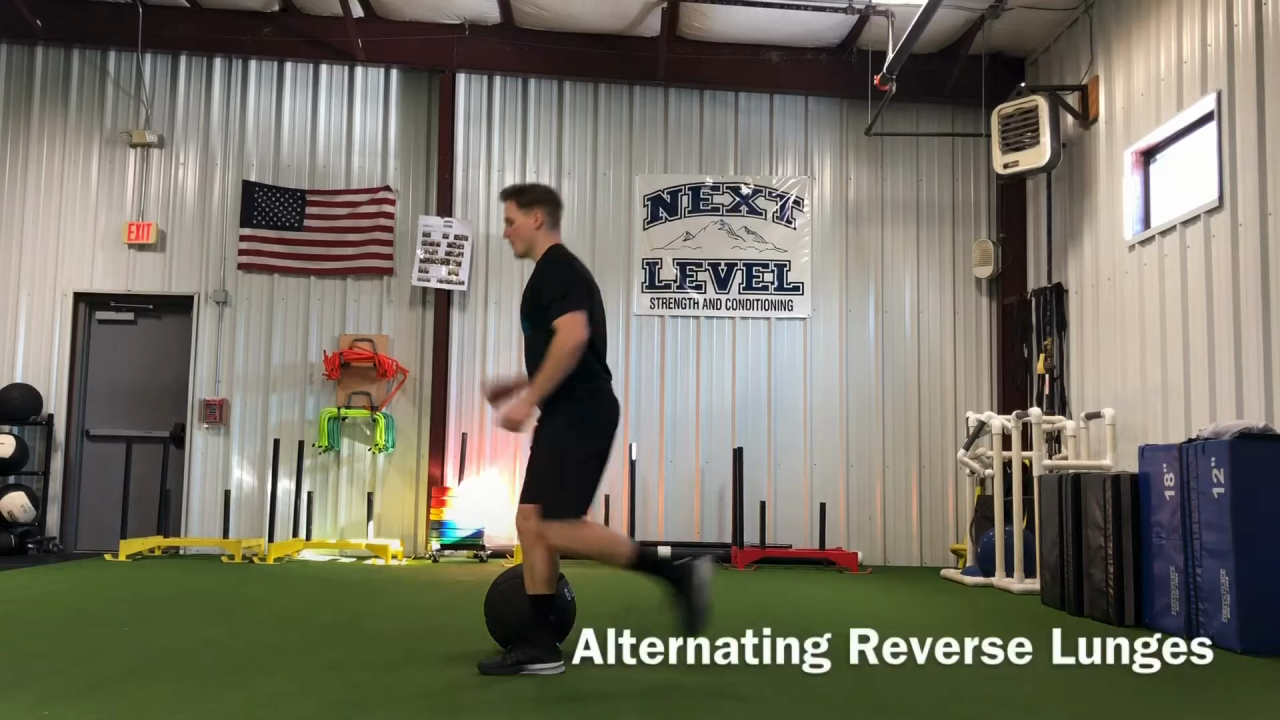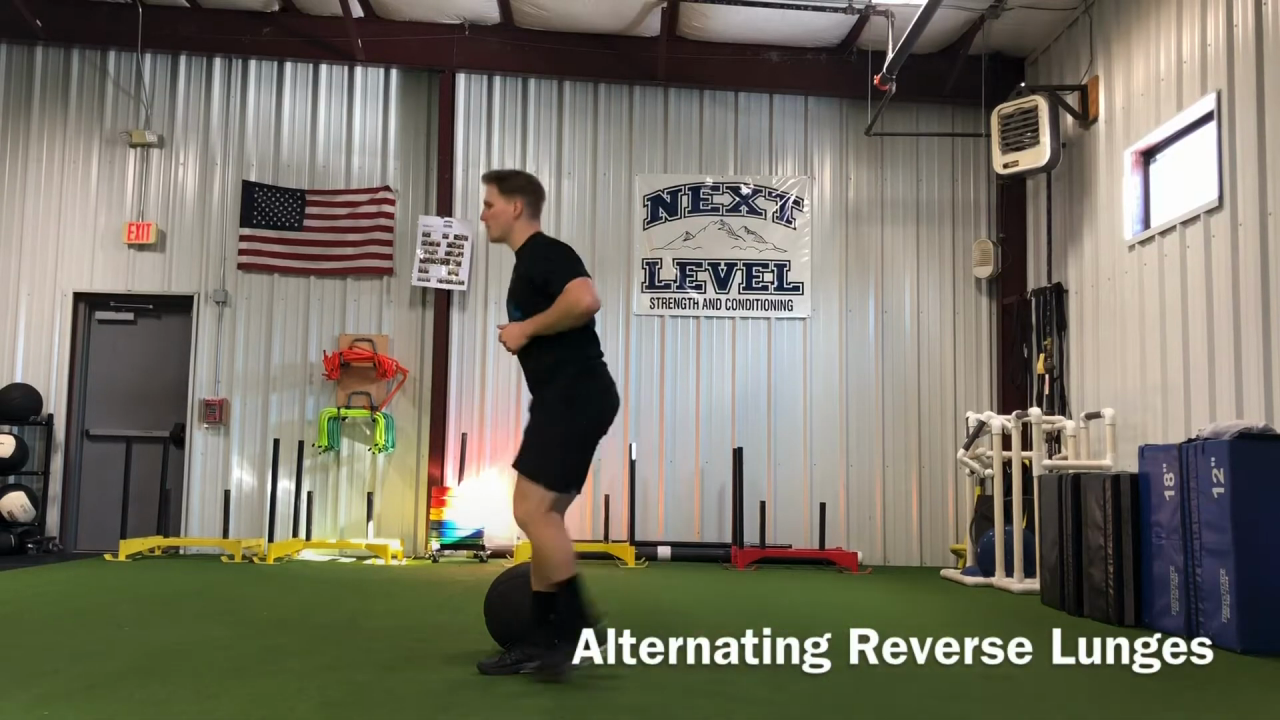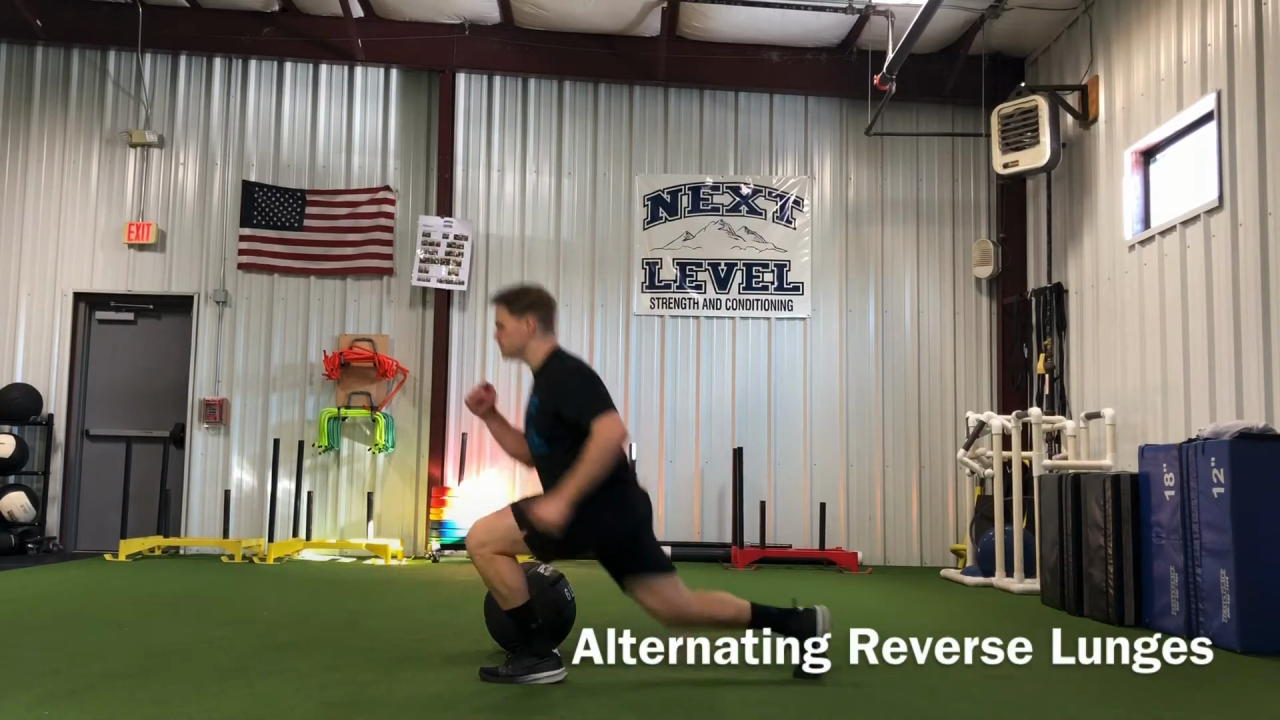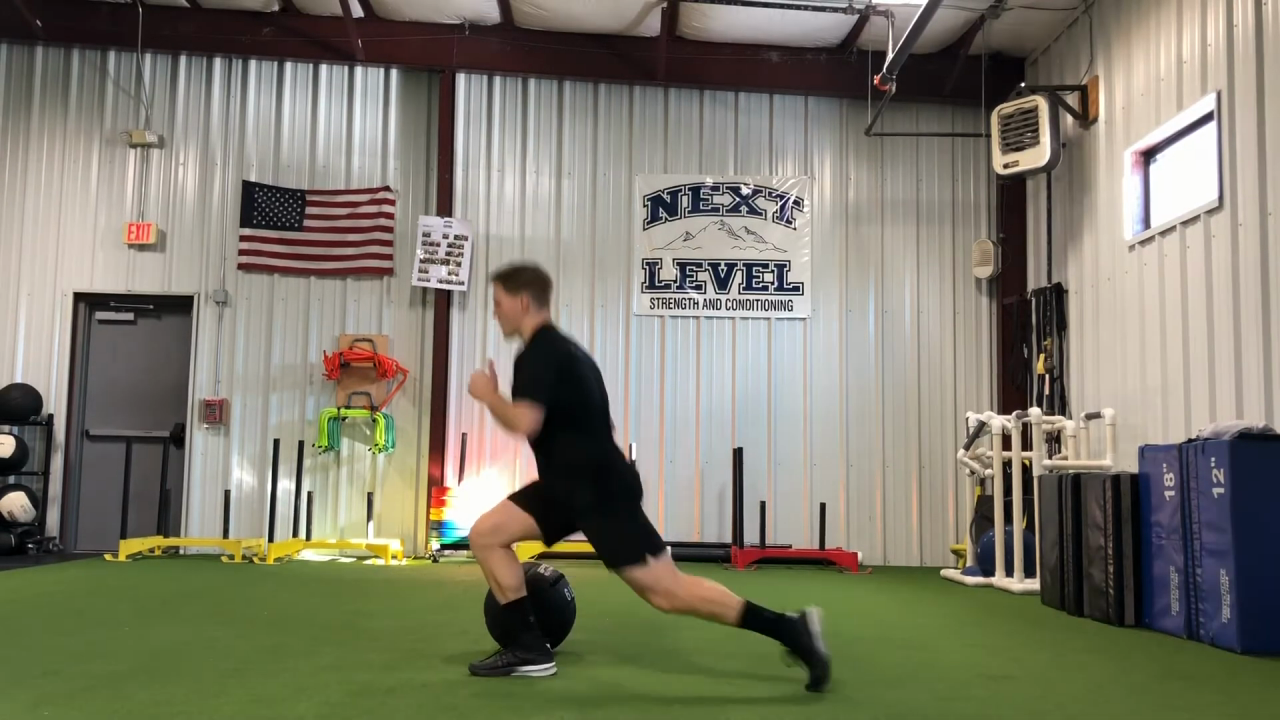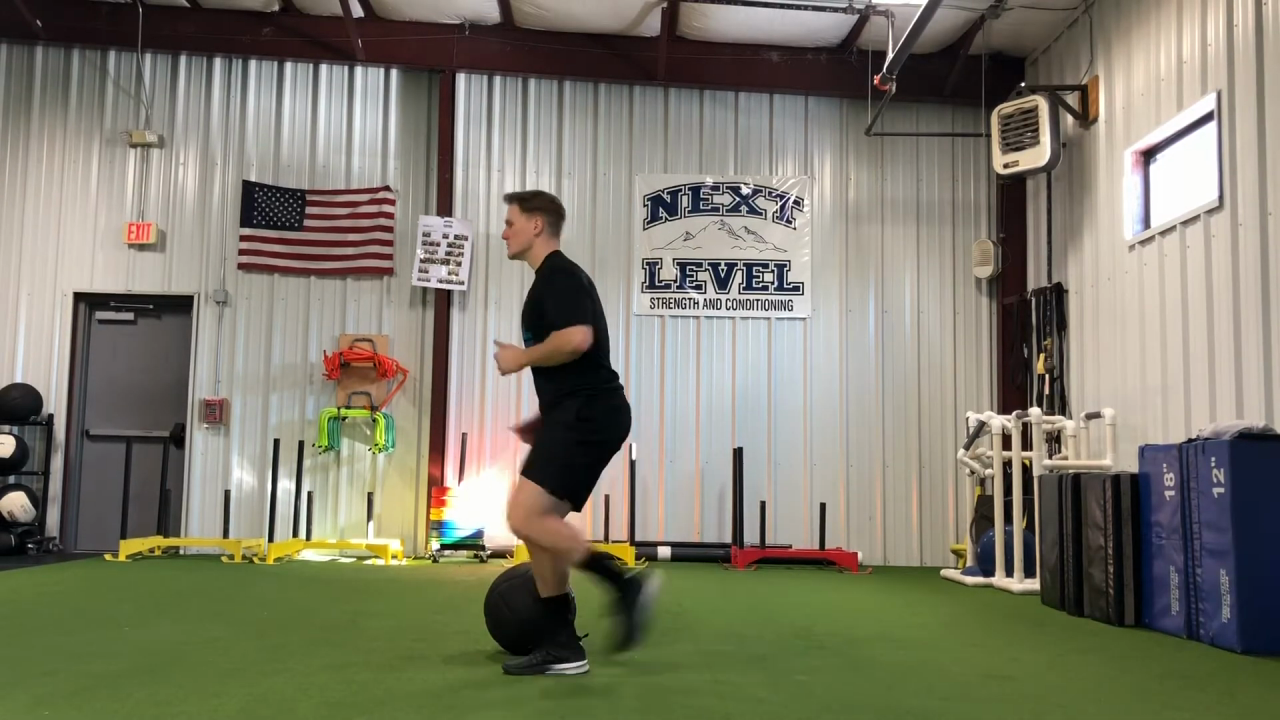
dt=1s
person 1, frame 1
left shoulder: (558, 269)
right shoulder: (557, 271)
left elbow: (574, 336)
left wrist: (531, 397)
right wrist: (524, 385)
left hip: (577, 418)
right hip: (565, 417)
left knee: (561, 530)
right knee: (530, 524)
left ankle: (676, 574)
right ankle: (540, 648)
person 1, frame 2
left shoulder: (545, 252)
right shoulder: (537, 260)
left elbow: (586, 300)
left wrist: (527, 329)
left hip: (575, 398)
right hip: (563, 399)
left knee: (536, 510)
right knee: (539, 514)
left ankle: (575, 629)
right ankle: (546, 636)
person 1, frame 3
left shoulder: (565, 375)
right shoulder: (549, 379)
left elbow: (613, 434)
right elbow: (532, 454)
left wrist: (563, 500)
right wrist: (492, 419)
left hip: (599, 505)
right hip: (611, 505)
left knee: (487, 539)
right knee: (677, 606)
left ankle: (536, 654)
right ankle: (796, 621)
person 1, frame 4
left shoulder: (538, 354)
right shoulder: (563, 352)
left elbow: (526, 424)
left wrist: (488, 397)
left hip: (598, 490)
right hip: (569, 488)
left knee: (668, 591)
right knee: (486, 533)
left ankle: (793, 629)
right ankle: (528, 646)
person 1, frame 5
left shoulder: (558, 276)
right shoulder: (558, 277)
left elbow: (578, 338)
left wrist: (523, 357)
right wrist: (545, 416)
left hip: (587, 419)
right hip: (572, 413)
left knee: (526, 516)
right knee: (541, 525)
left ankle: (625, 585)
right ankle: (563, 642)
